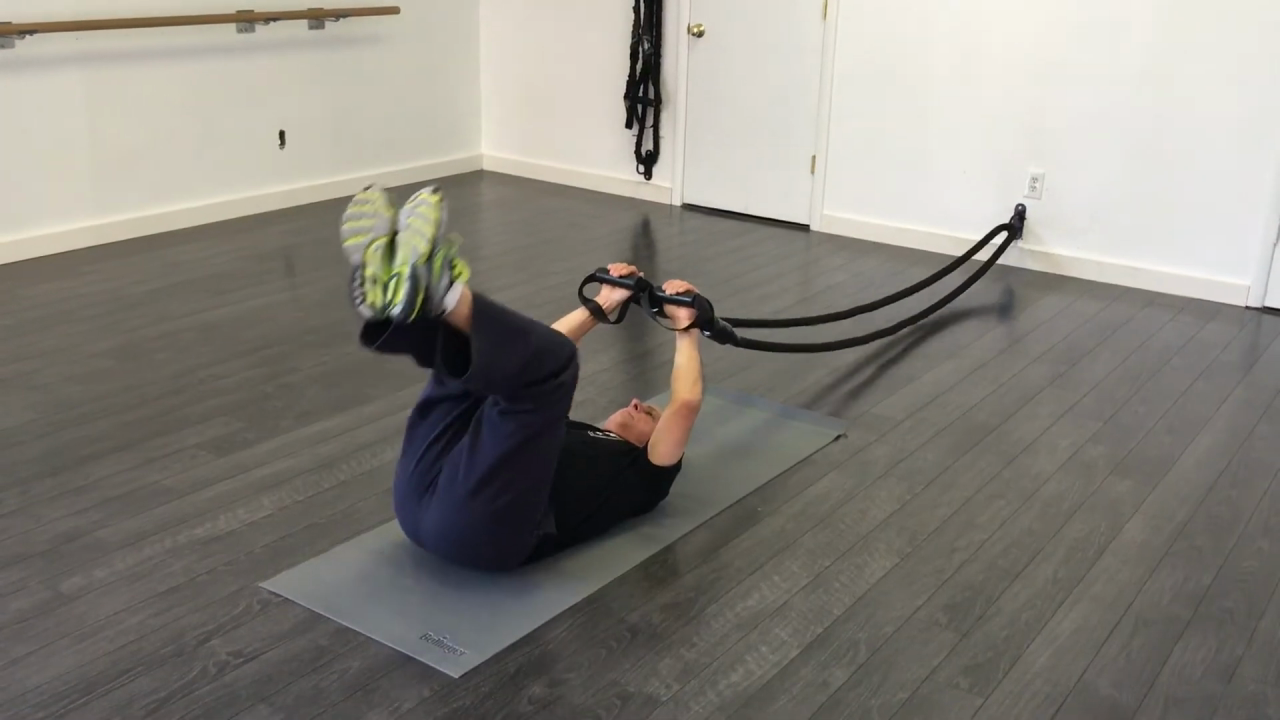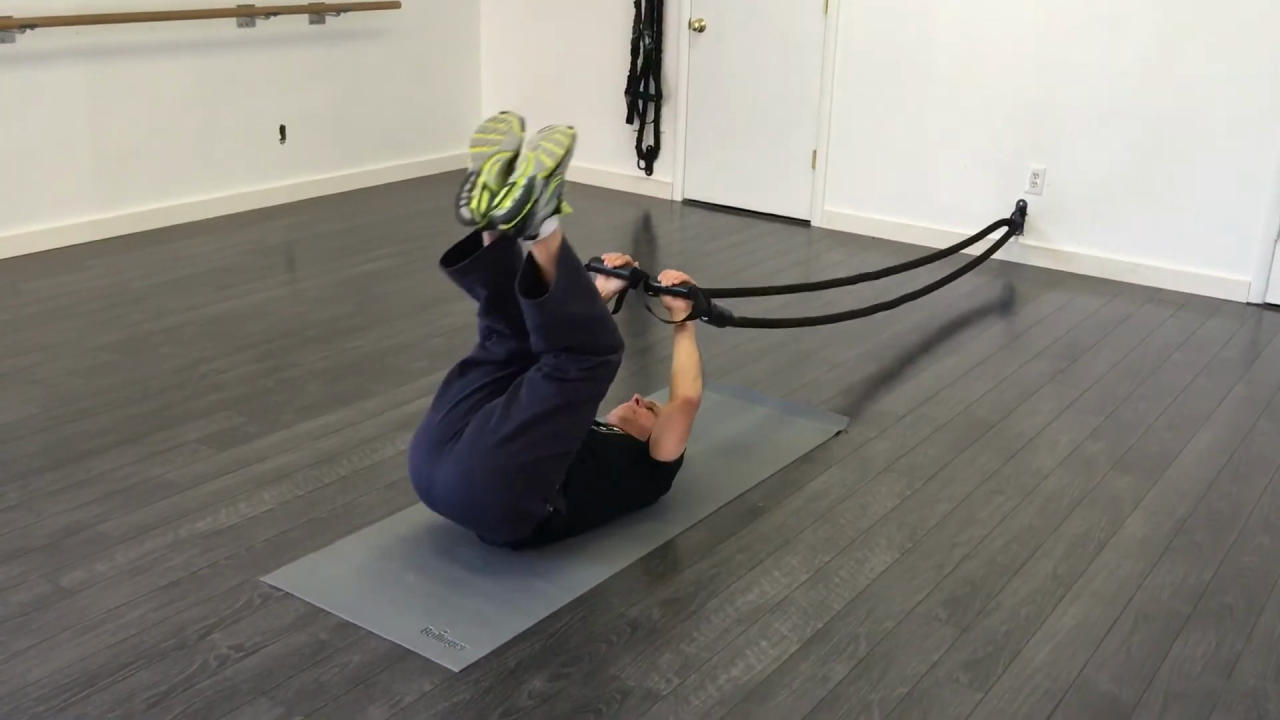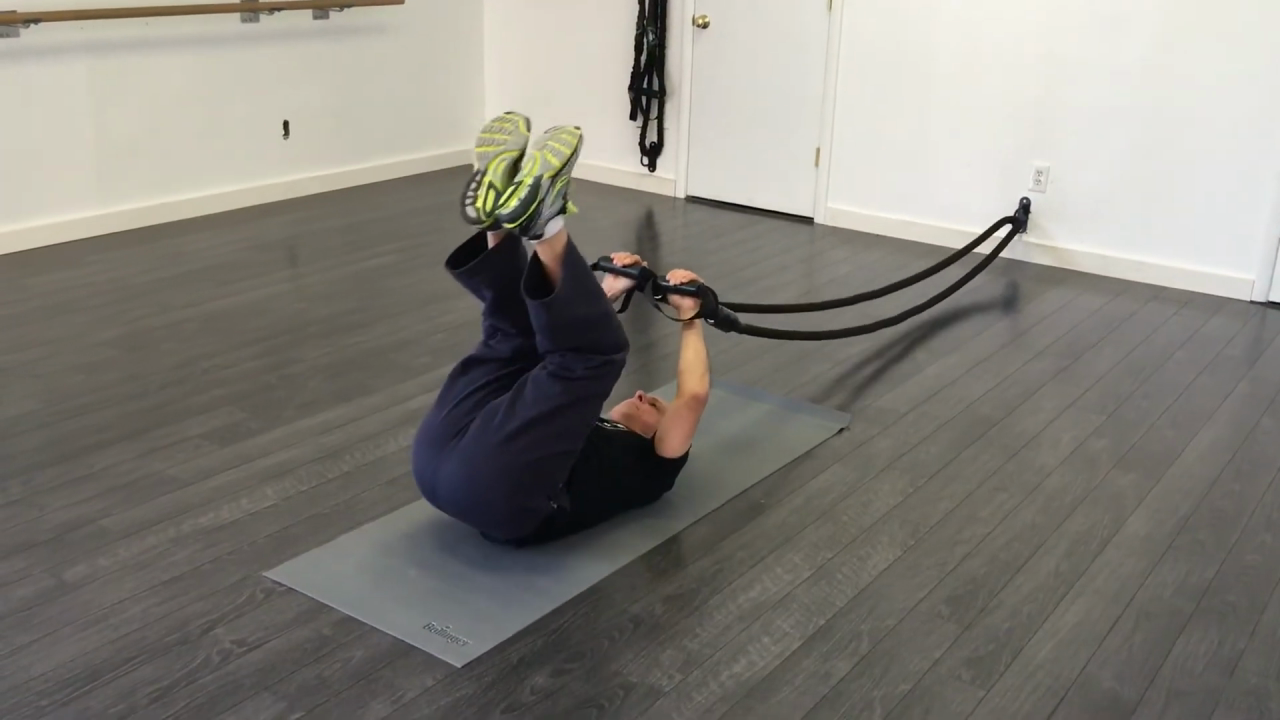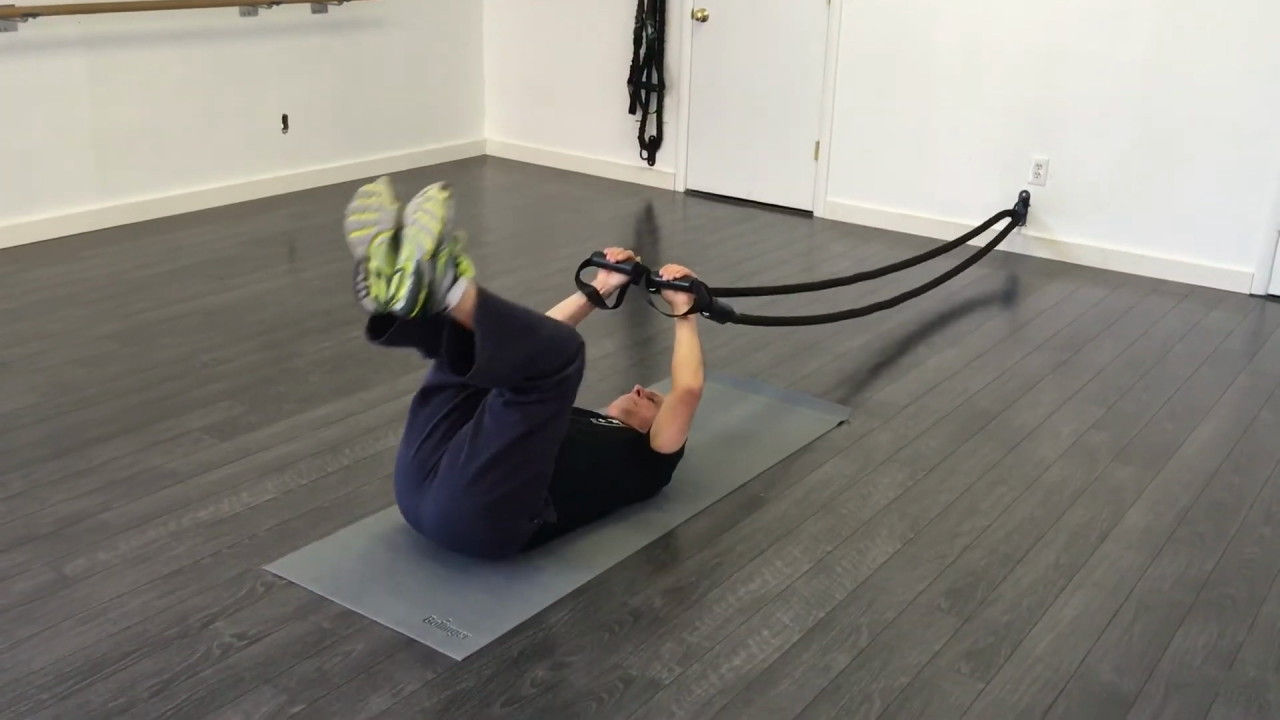
dt=0.4s
person 1, frame 1
left shoulder: (642, 477)
right shoulder: (572, 434)
left elbow: (687, 403)
right elbow: (532, 350)
left wrist: (685, 329)
right wrist: (600, 306)
left hip: (485, 523)
right hip: (423, 498)
left knee: (549, 360)
right knee: (473, 347)
left ankle: (439, 293)
right ankle: (395, 289)
person 1, frame 2
left shoulder: (644, 469)
right shoulder: (575, 428)
left elbow: (686, 399)
right elbow: (558, 328)
left wrist: (682, 323)
right wrist: (597, 294)
left hip: (497, 490)
right hip: (439, 461)
left knee: (591, 346)
right knee: (518, 329)
left ankle: (537, 224)
right ankle: (498, 226)
person 1, frame 3
left shoulder: (647, 464)
right shoulder: (584, 427)
left elbow: (693, 395)
right elbow: (567, 329)
left wrist: (688, 319)
right wrist: (604, 293)
left hip: (500, 485)
right hip: (441, 459)
left knee: (597, 346)
right knee: (521, 329)
left ankle: (546, 225)
right ankle: (503, 223)
person 1, frame 4
left shoulder: (645, 461)
right shoulder: (571, 420)
left elbow: (687, 390)
right elbow: (528, 342)
left wrist: (683, 313)
right wrist: (595, 291)
left hip: (479, 511)
right hip: (422, 484)
left knee: (556, 354)
right knee: (474, 342)
left ankle: (445, 286)
right ankle: (403, 294)
